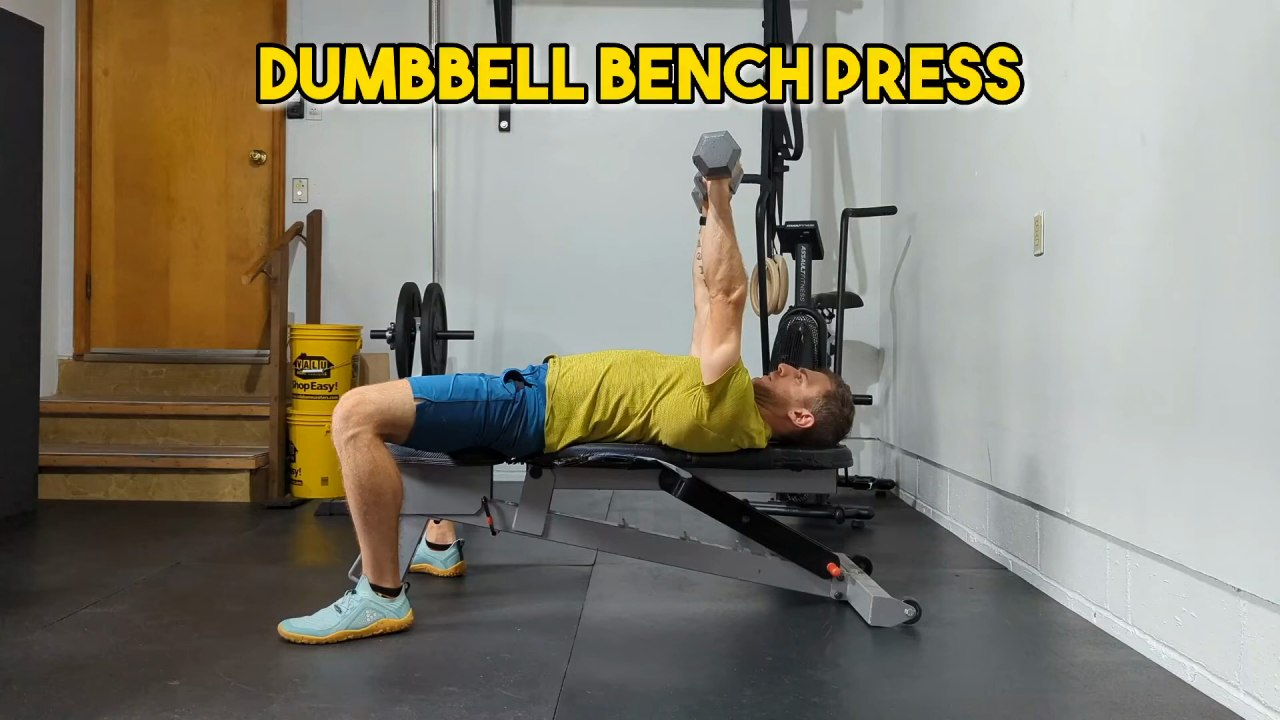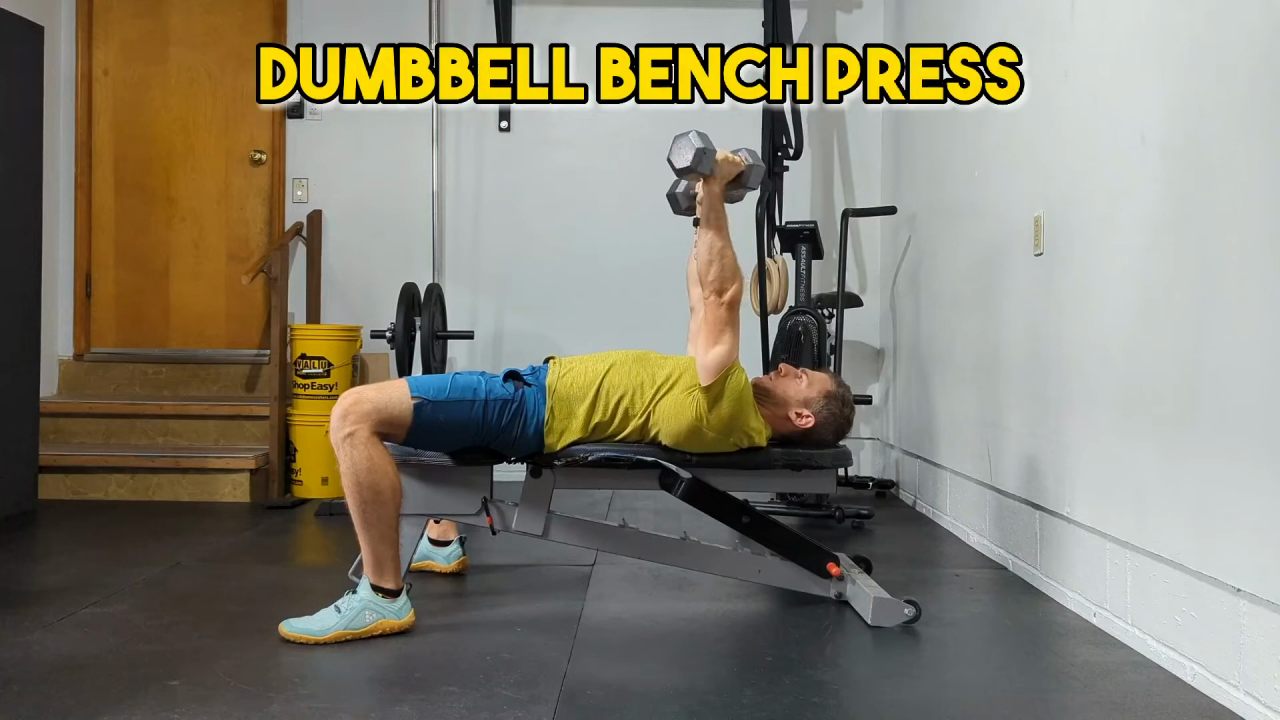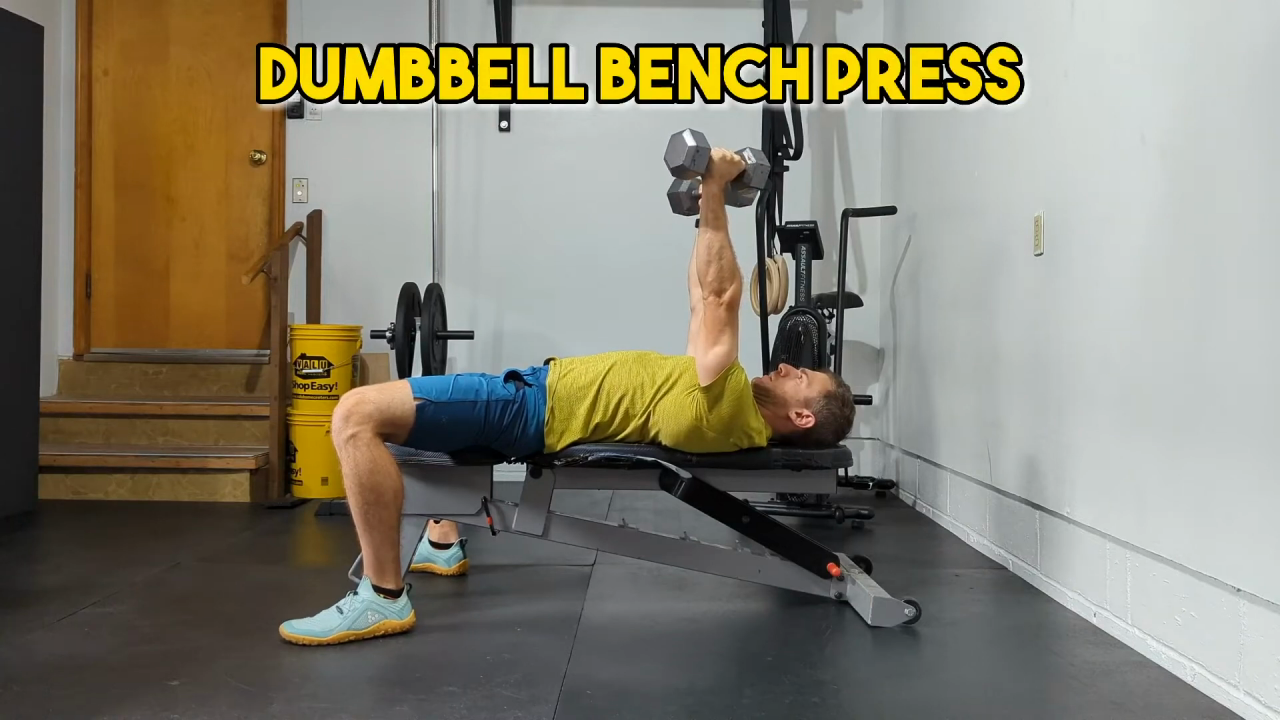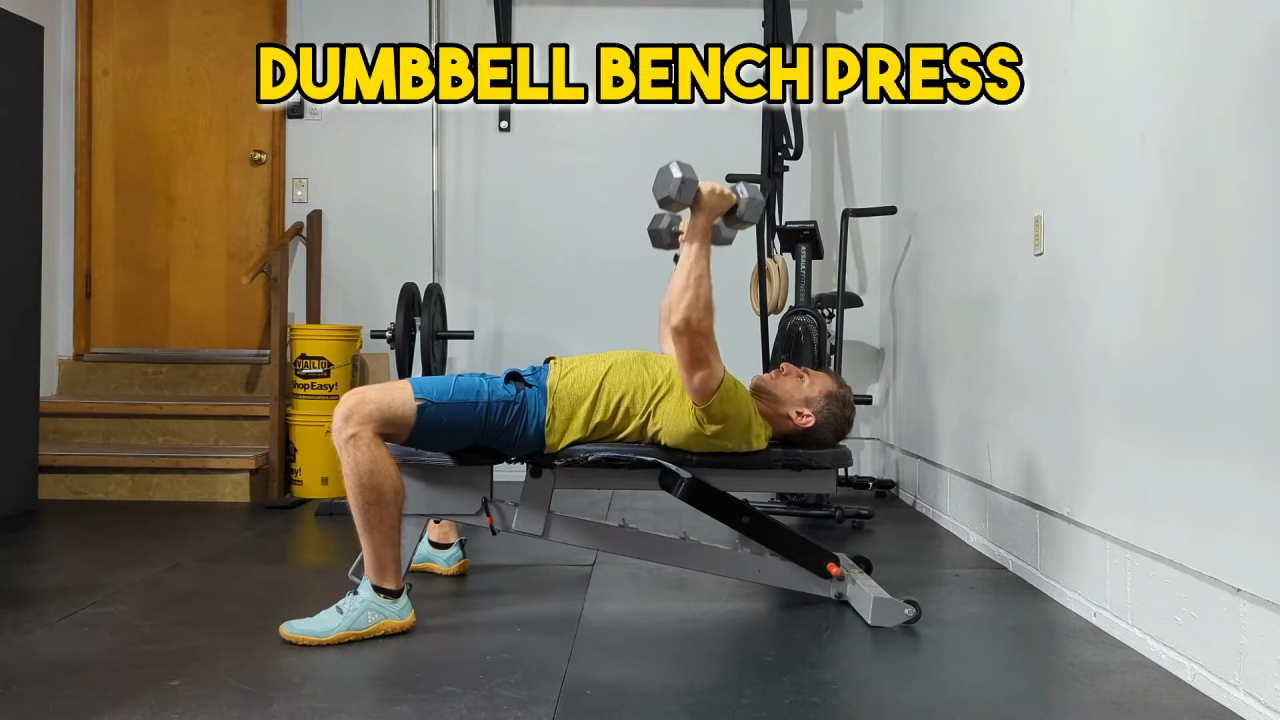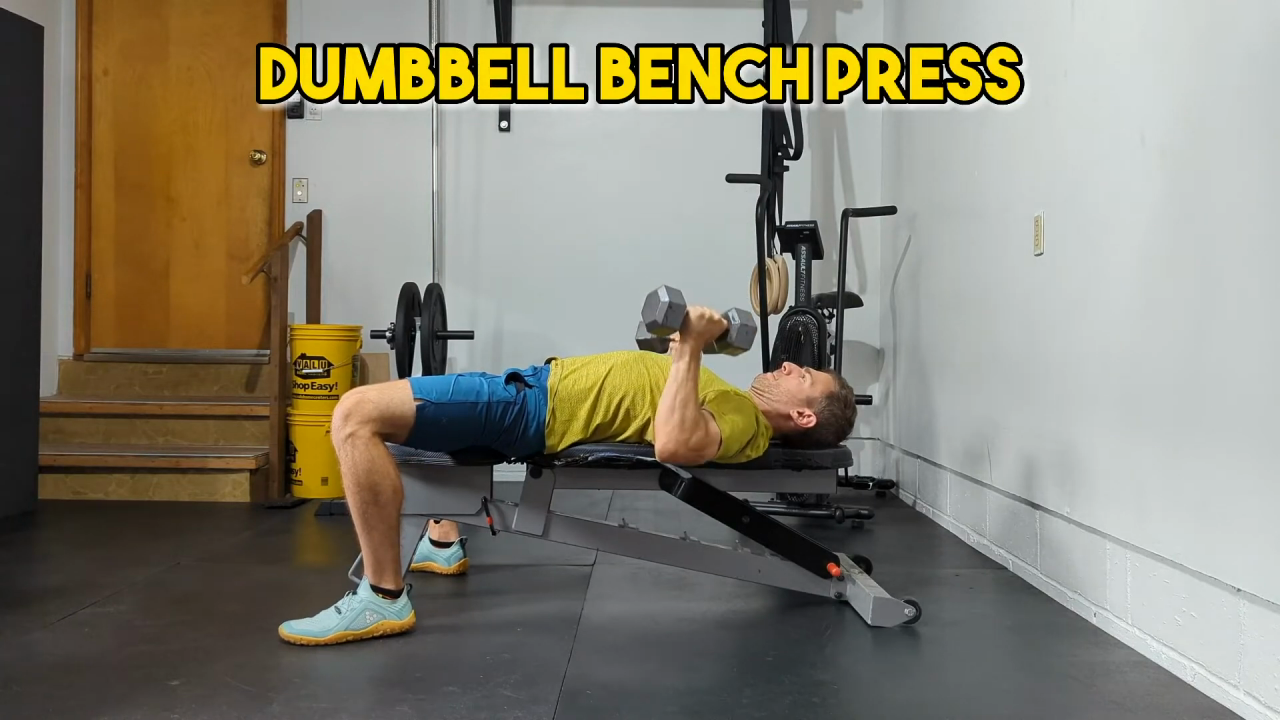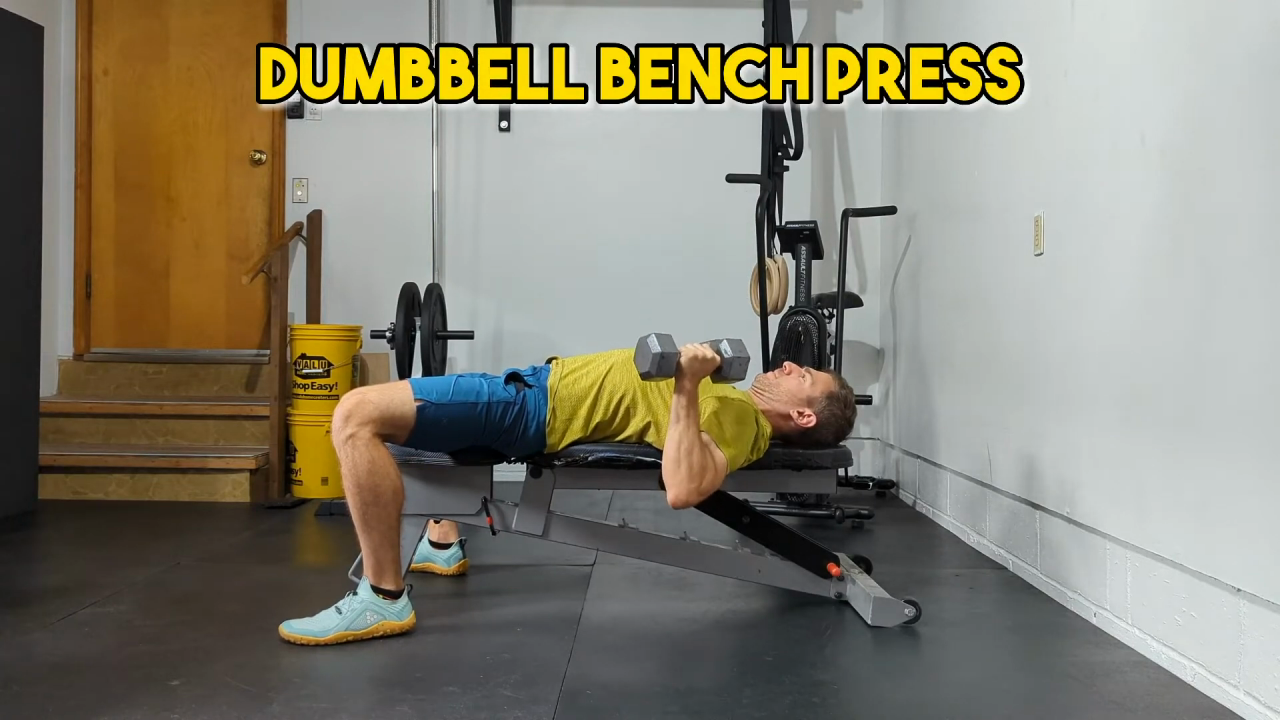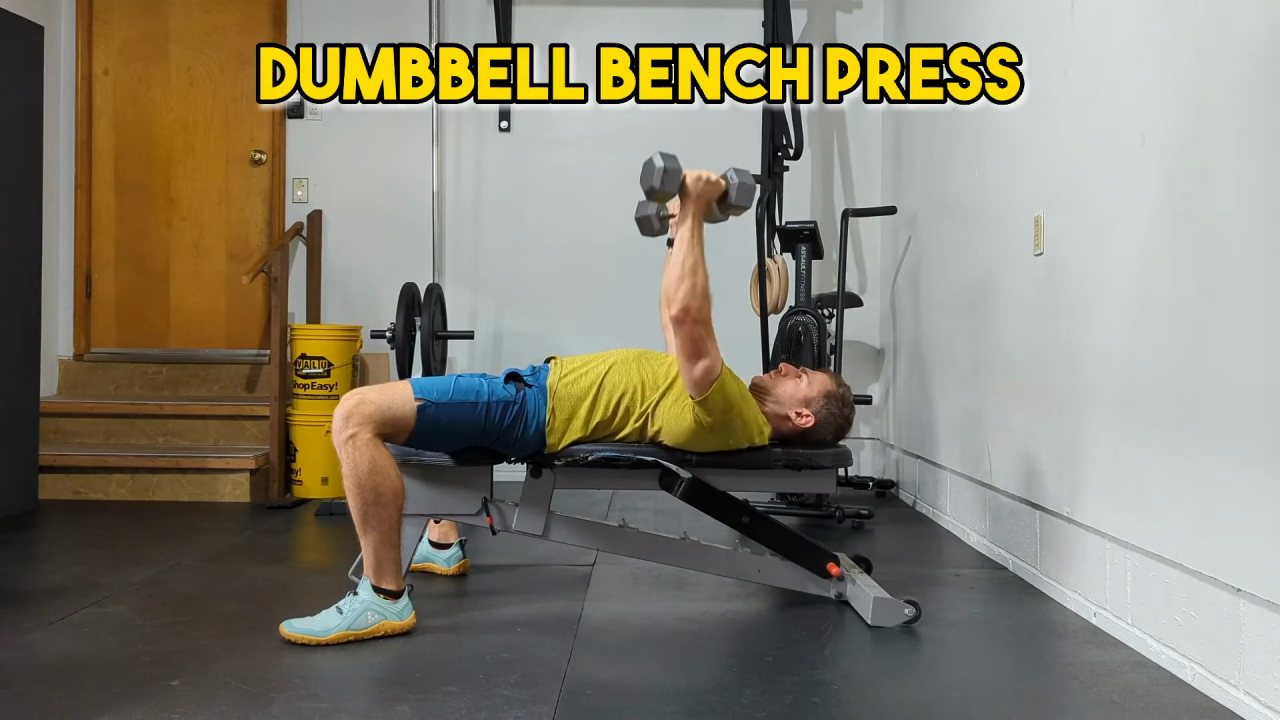
dt=0.7s
person 1, frame 1
left shoulder: (729, 417)
right shoulder: (739, 407)
left elbow: (727, 296)
right elbow: (708, 301)
left wrist: (720, 197)
right wrist: (710, 215)
left hip: (532, 409)
left knee: (357, 414)
right knee: (410, 401)
left ankle: (380, 597)
right ankle: (439, 546)
person 1, frame 2
left shoulder: (728, 415)
right shoulder: (735, 403)
left elbow: (722, 297)
right elbow: (704, 303)
left wrist: (713, 195)
right wrist: (707, 207)
left hip: (531, 408)
right hip: (542, 384)
left knee: (355, 413)
right knee: (406, 399)
left ankle: (382, 595)
right ankle: (442, 543)
person 1, frame 3
left shoulder: (729, 416)
right shoulder: (734, 407)
left elbow: (722, 297)
right elbow: (704, 303)
left wrist: (713, 193)
right wrist: (708, 207)
left hip: (531, 410)
left knee: (357, 414)
right knee: (408, 400)
left ankle: (383, 597)
right ankle: (442, 544)
person 1, frame 4
left shoulder: (731, 421)
right shoulder: (739, 410)
left elbow: (685, 328)
right elbow: (685, 331)
left wrist: (701, 228)
right wrist: (695, 236)
left hip: (535, 409)
right hip: (545, 386)
left knee: (358, 414)
right knee: (418, 404)
left ankle: (383, 598)
right ankle: (441, 544)
person 1, frame 5
left shoulder: (743, 424)
right shoulder: (736, 408)
left elbow: (672, 445)
left wrist: (690, 348)
right wrist: (689, 340)
left hip: (535, 407)
right hip: (544, 383)
left knee: (357, 413)
right knee: (419, 401)
left ankle: (383, 598)
right ankle: (442, 543)
person 1, frame 6
left shoulder: (738, 425)
right shoulder: (738, 407)
left elbow: (682, 490)
left wrist: (685, 389)
left hip: (536, 407)
left knee: (358, 414)
right knee: (419, 402)
left ankle: (384, 597)
right ankle: (441, 544)
person 1, frame 7
left shoulder: (730, 418)
right shoulder: (736, 406)
left elbow: (684, 315)
right elbow: (686, 319)
left wrist: (694, 214)
right wrist: (682, 230)
left hip: (534, 409)
right hip: (544, 387)
left knee: (357, 415)
right knee: (417, 402)
left ankle: (384, 599)
right ankle: (442, 547)
